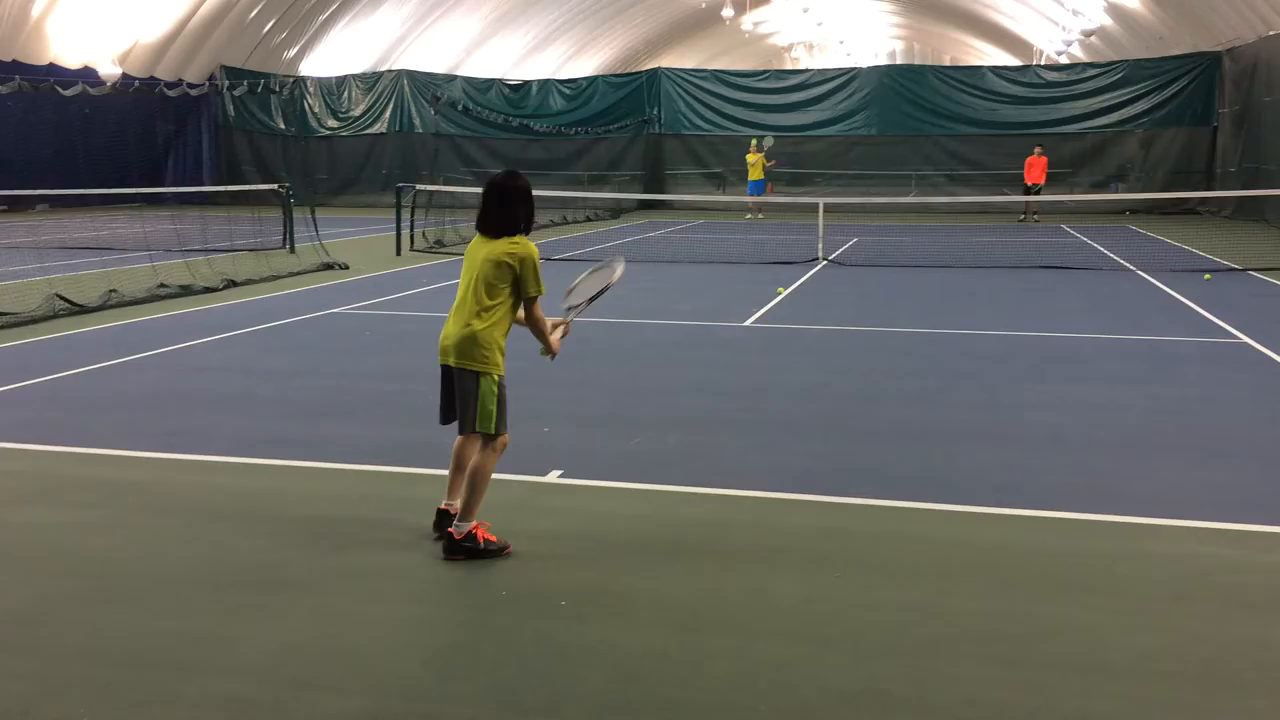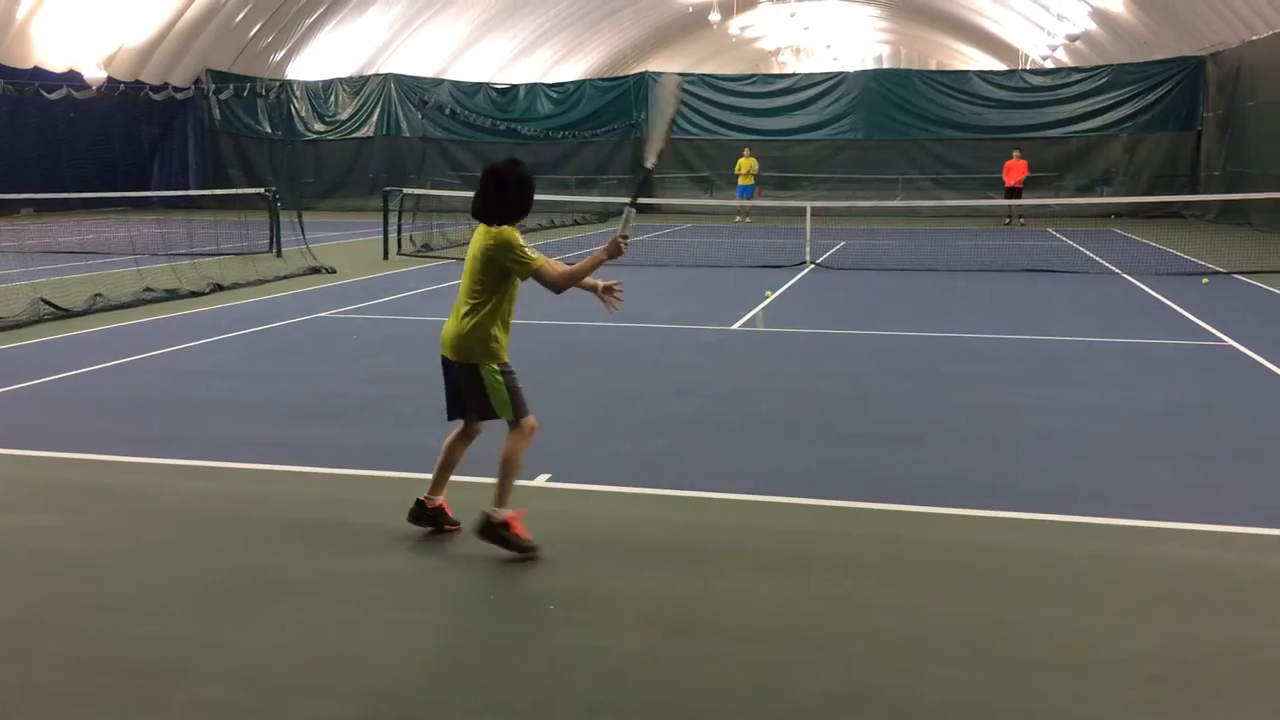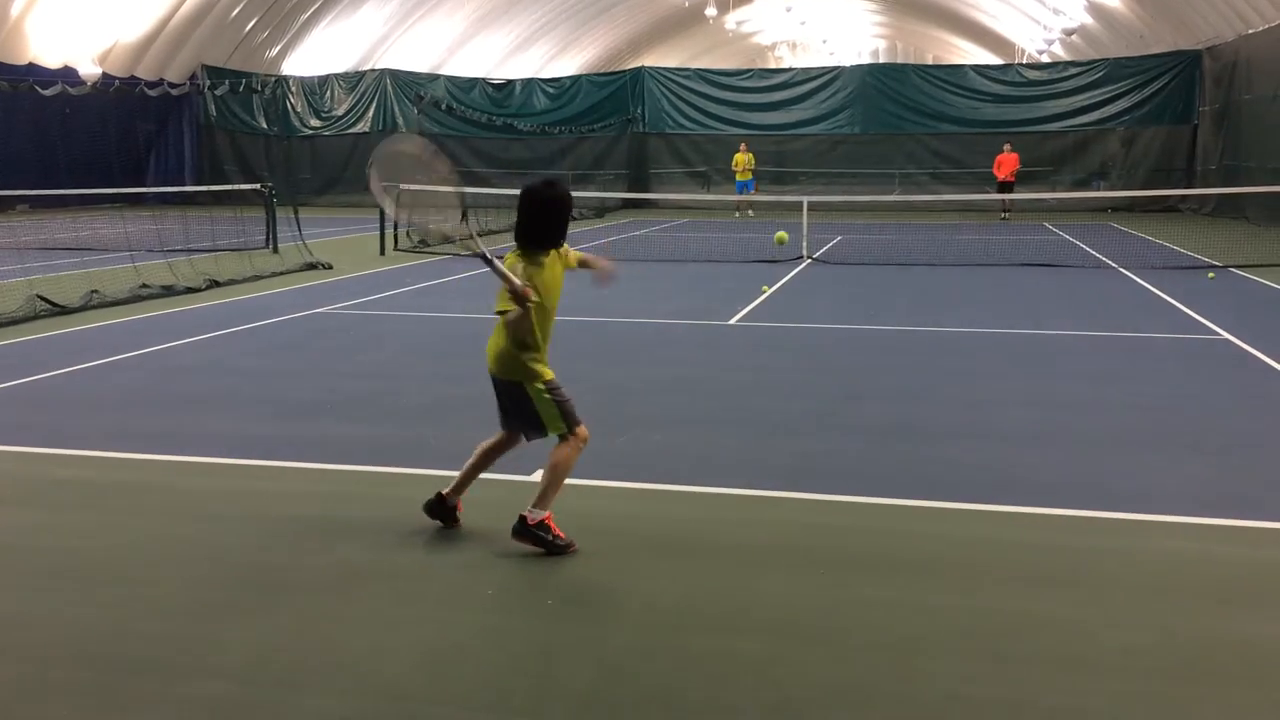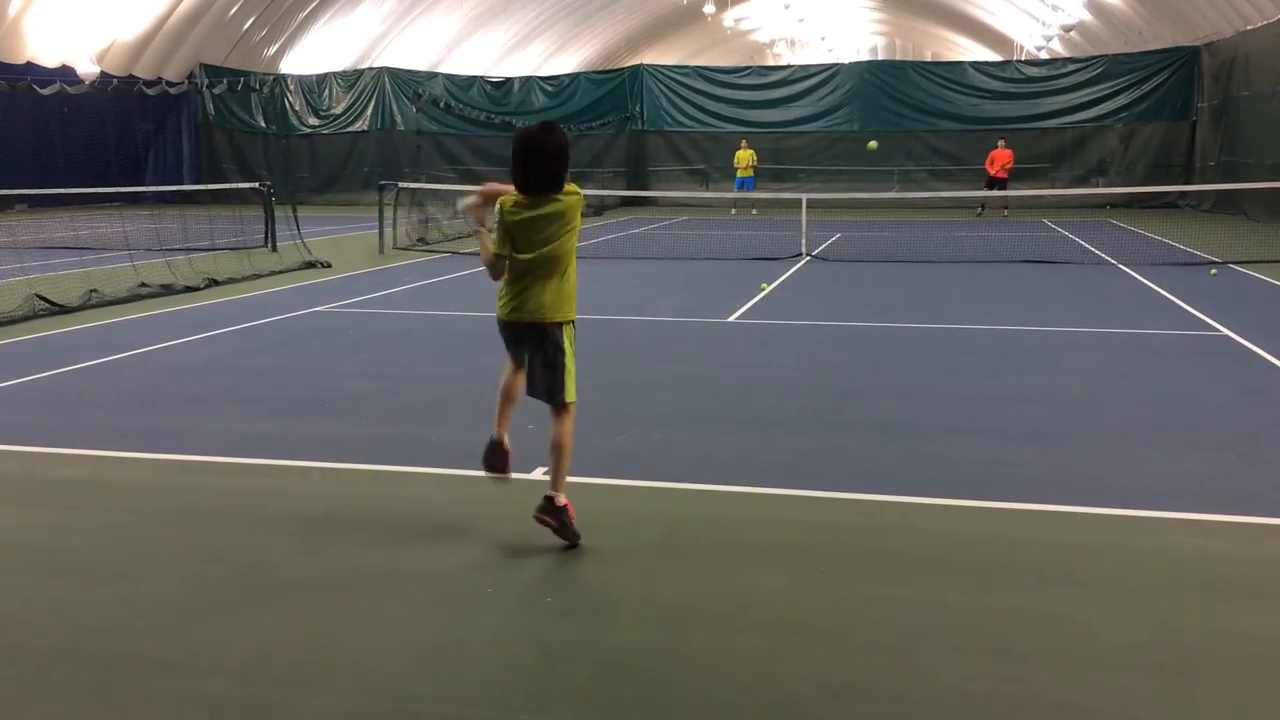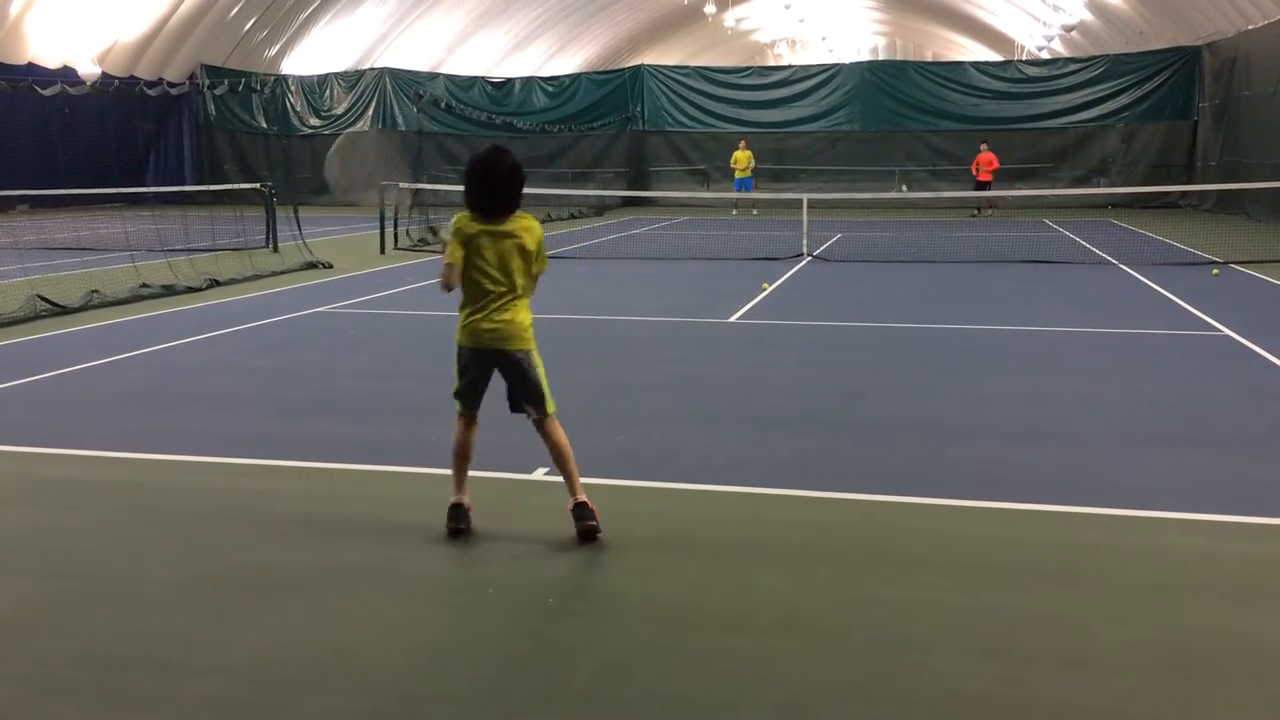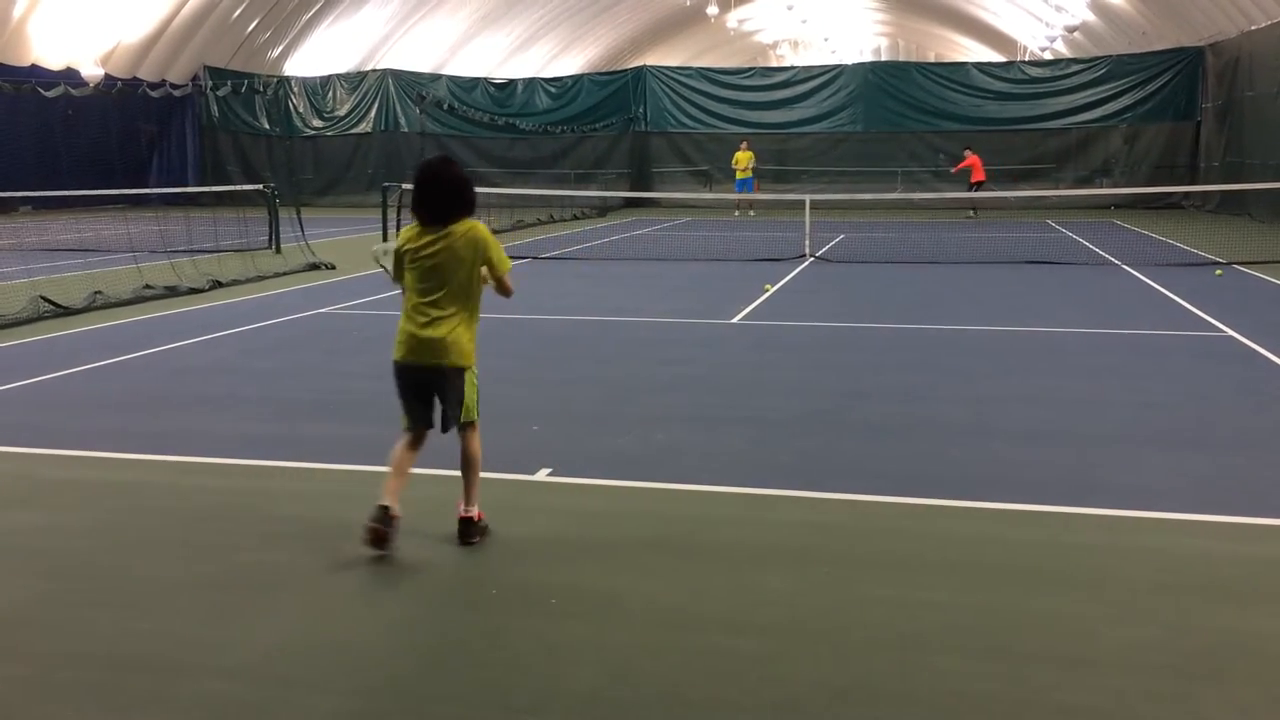
dt=0.4s
person 1, frame 1
left shoulder: (478, 244)
right shoulder: (524, 251)
right elbow: (534, 314)
left wrist: (536, 322)
right wrist: (550, 341)
left hip: (452, 345)
right hip: (478, 353)
left knee: (470, 432)
right knee: (494, 439)
left ankle: (449, 508)
right ankle: (462, 533)
person 1, frame 2
left shoulder: (494, 233)
right shoulder: (503, 237)
left elbow: (544, 265)
right elbow: (555, 282)
left wrist: (594, 286)
right wrist: (603, 257)
left hip: (460, 343)
right hip: (478, 347)
left knee: (470, 425)
right knee: (523, 425)
left ankle: (430, 503)
right ankle: (499, 517)
person 1, frame 3
left shoulder: (555, 253)
right shoulder: (523, 267)
left elbow: (574, 257)
right elbow: (511, 329)
left wrist: (594, 263)
right wrist: (522, 308)
left hip: (505, 363)
right hip: (522, 367)
left knee: (511, 436)
right knee: (575, 436)
left ankle: (446, 499)
right ankle: (535, 520)
person 1, frame 4
left shoulder: (507, 206)
right shoulder: (572, 200)
left elbow: (496, 271)
left wrist: (485, 237)
right wrist: (499, 192)
left hip: (514, 313)
right hip: (552, 318)
left knee: (516, 366)
right knee: (562, 409)
left ankle: (498, 440)
right ankle: (556, 500)
person 1, frame 5
left shoulder: (462, 226)
right shoulder: (531, 229)
left elbow: (448, 282)
left wrist: (453, 269)
left hip: (473, 337)
right hip: (515, 337)
left knee: (466, 419)
right knee: (547, 422)
left ankle: (459, 505)
right ankle: (580, 504)
person 1, frame 6
left shoulder: (408, 238)
right shoulder: (477, 234)
right elbow: (506, 289)
right wrist: (482, 276)
left hip: (410, 350)
right hip: (453, 351)
left knee: (413, 435)
right knee: (468, 430)
left ankle: (387, 510)
right ankle: (469, 516)
